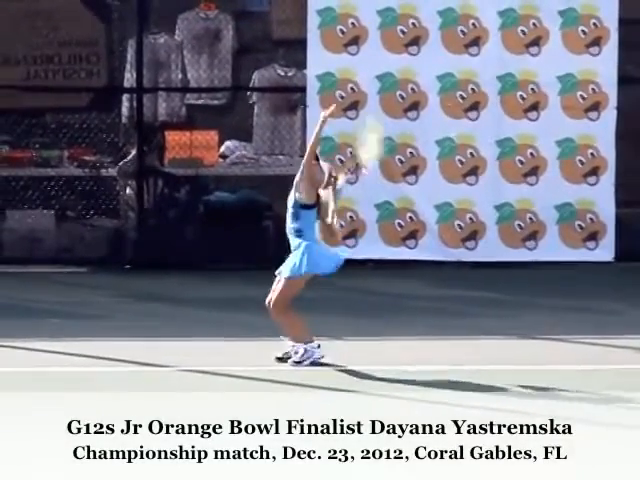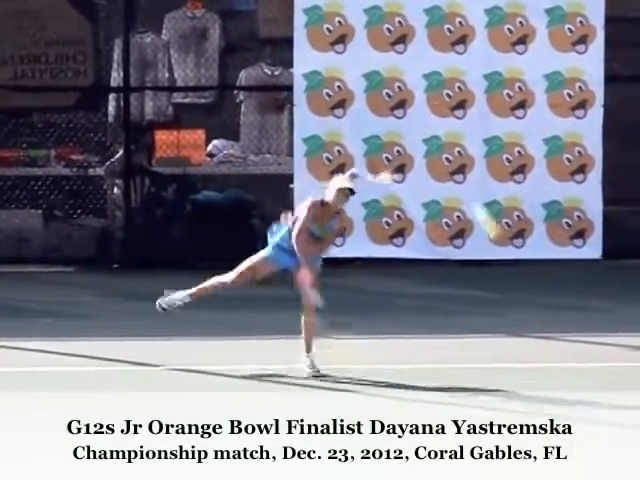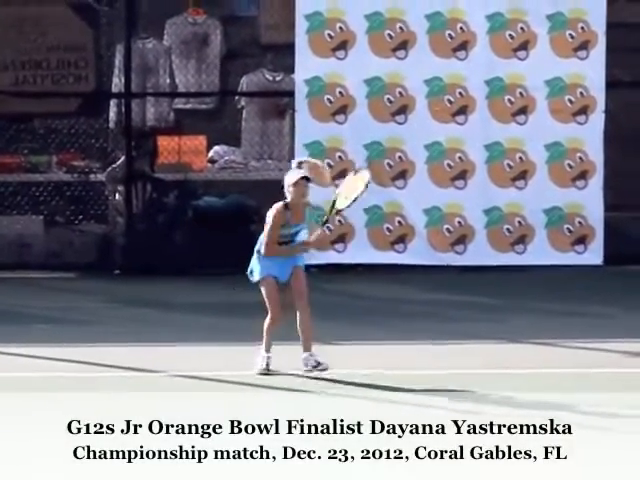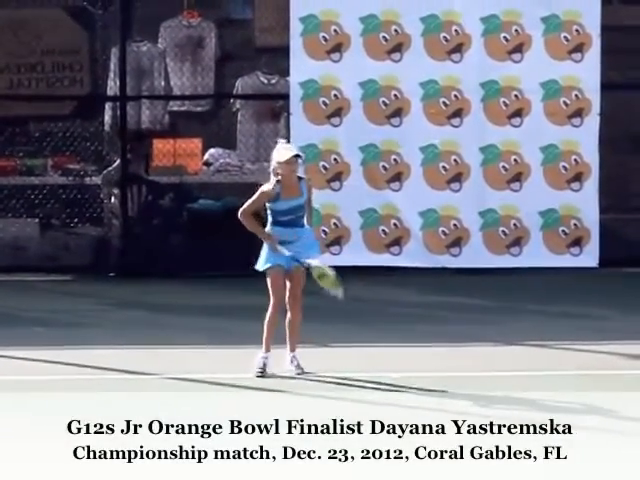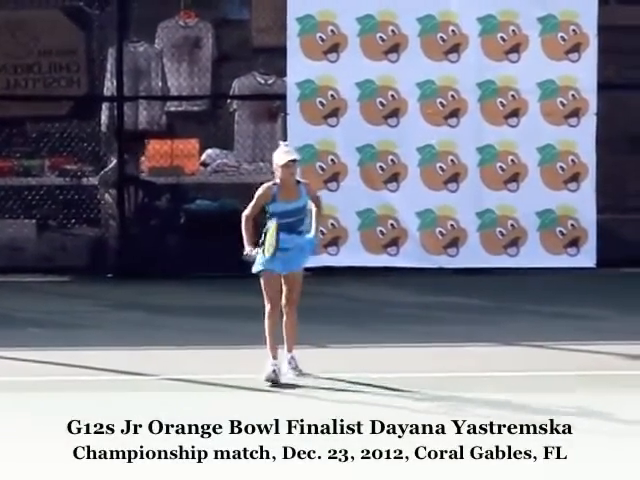
dt=0.5s
person 1, frame 1
left shoulder: (305, 190)
right shoulder: (314, 197)
left elbow: (310, 154)
left wrist: (323, 121)
left hip: (305, 254)
right hip: (300, 254)
left knee: (278, 307)
right knee: (273, 303)
left ankle: (310, 347)
right ankle: (298, 344)
person 1, frame 2
left shoulder: (337, 220)
right shoulder: (314, 206)
left elbow: (319, 248)
right elbow: (298, 237)
right wrist: (305, 264)
left hip: (304, 257)
right hip: (283, 249)
left knee: (310, 305)
right knee: (232, 280)
left ankle: (308, 357)
right ankle: (185, 295)
person 1, frame 3
left shoulder: (305, 206)
right shoulder: (279, 212)
right elbow: (268, 250)
left wrist: (304, 243)
right wrist: (303, 246)
left hip: (291, 256)
right hip: (268, 259)
left knee: (302, 303)
right knee: (275, 314)
left ankle: (308, 355)
right ankle: (266, 355)
person 1, frame 4
left shoulder: (305, 184)
right shoulder: (270, 189)
right elbow: (243, 213)
left wrist: (308, 228)
right wrist: (265, 236)
left hip: (299, 246)
right hip: (276, 248)
left knee: (295, 302)
right knee: (277, 303)
left ankle: (292, 355)
right ankle: (264, 354)
person 1, frame 5
left shoulder: (304, 188)
right shoulder: (267, 190)
left elbow: (316, 204)
right elbow: (247, 217)
left wrist: (313, 232)
right wrist: (249, 244)
left hip: (296, 252)
right hip: (271, 253)
left knee: (290, 306)
right knee: (272, 308)
left ankle: (290, 356)
right ankle: (273, 362)
